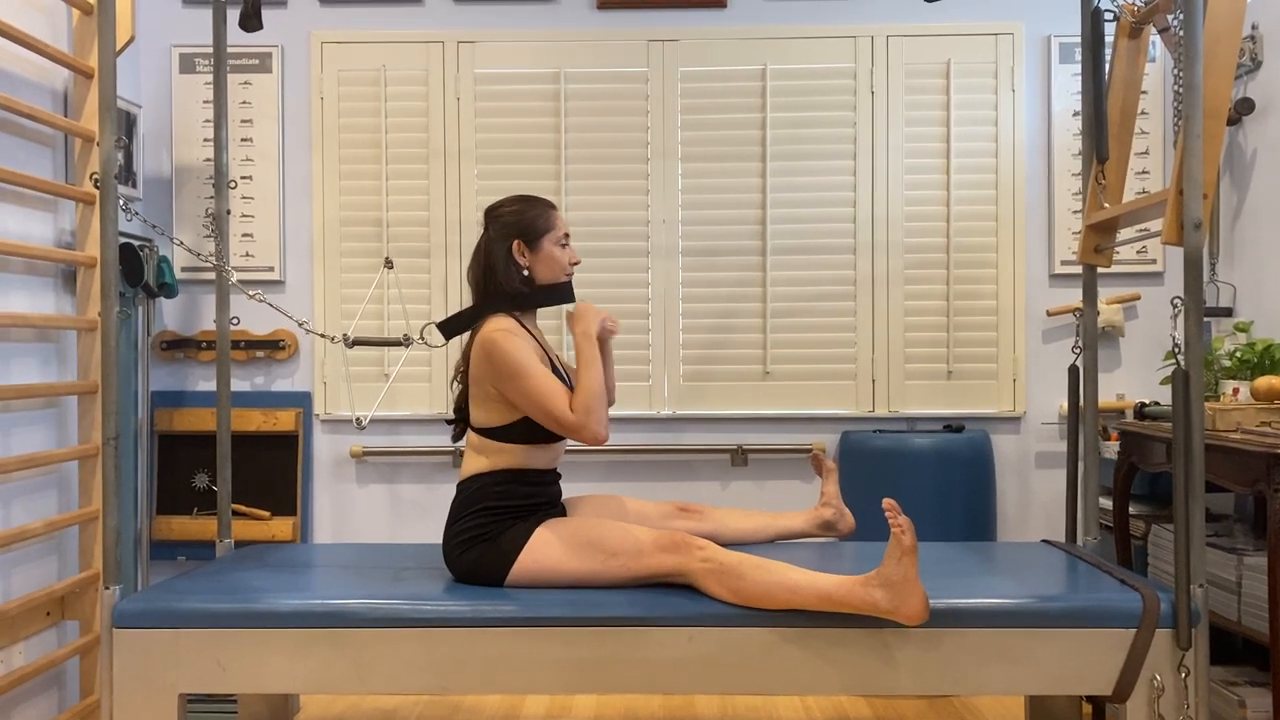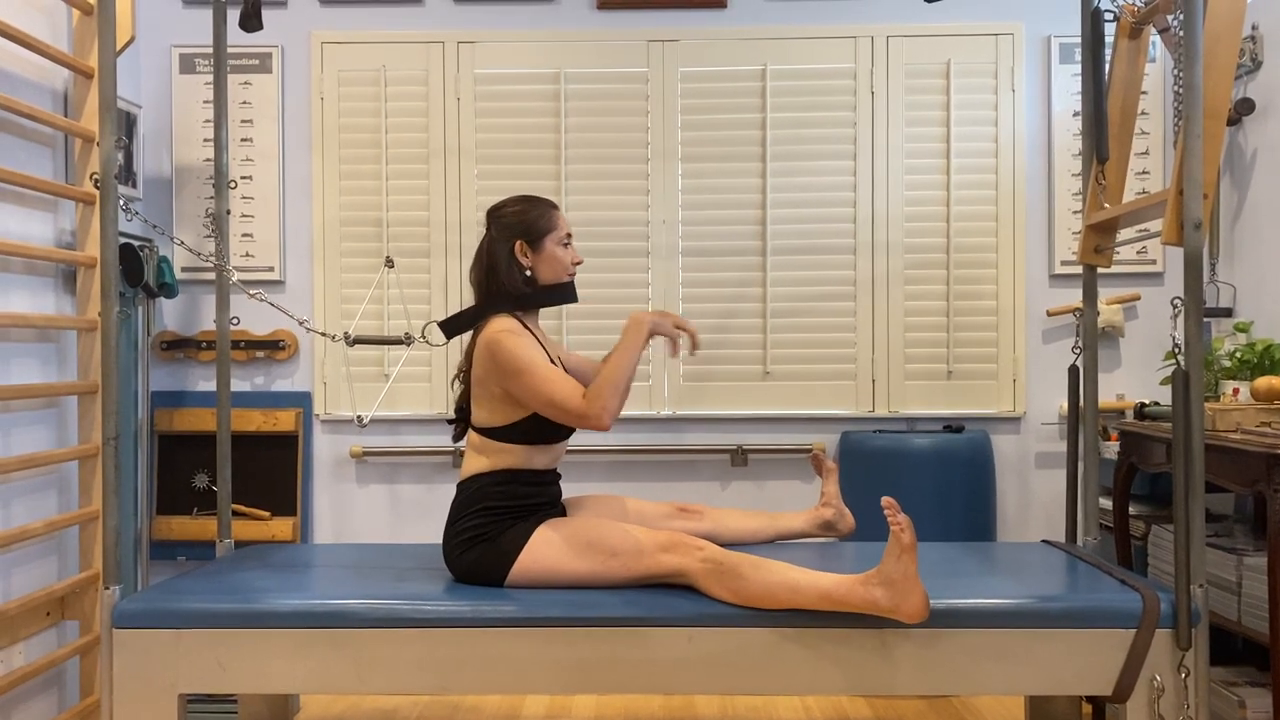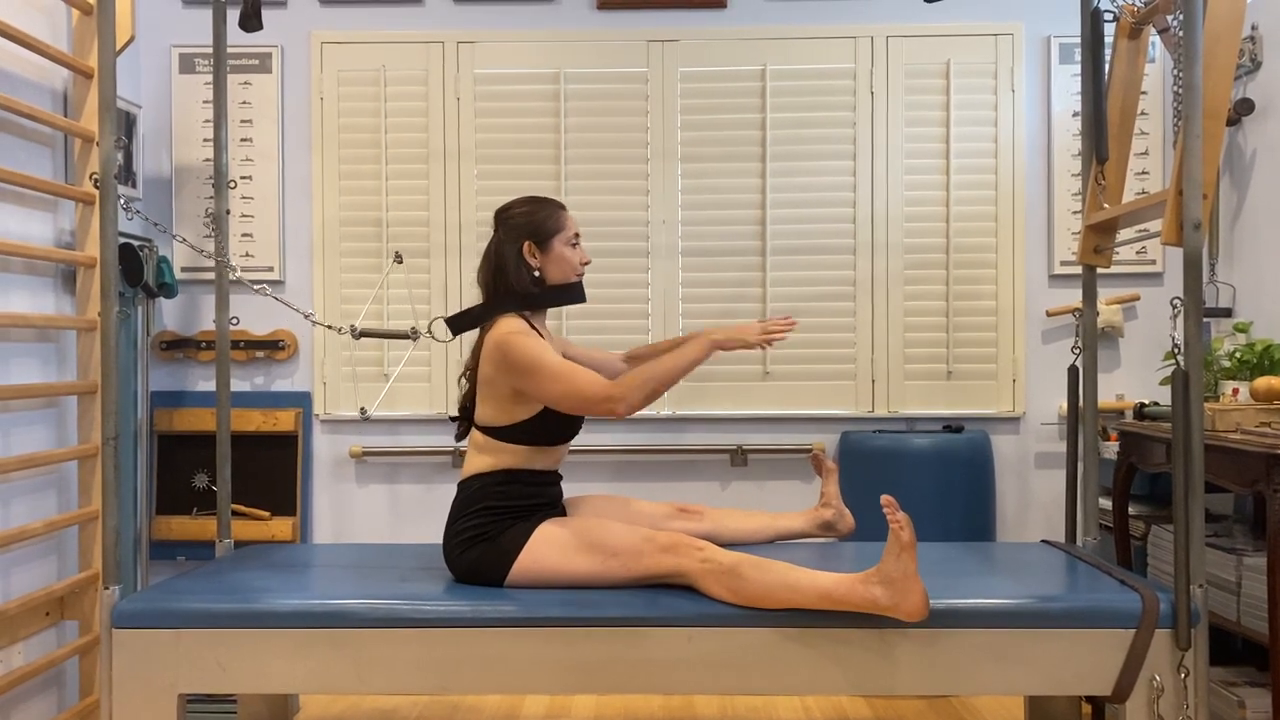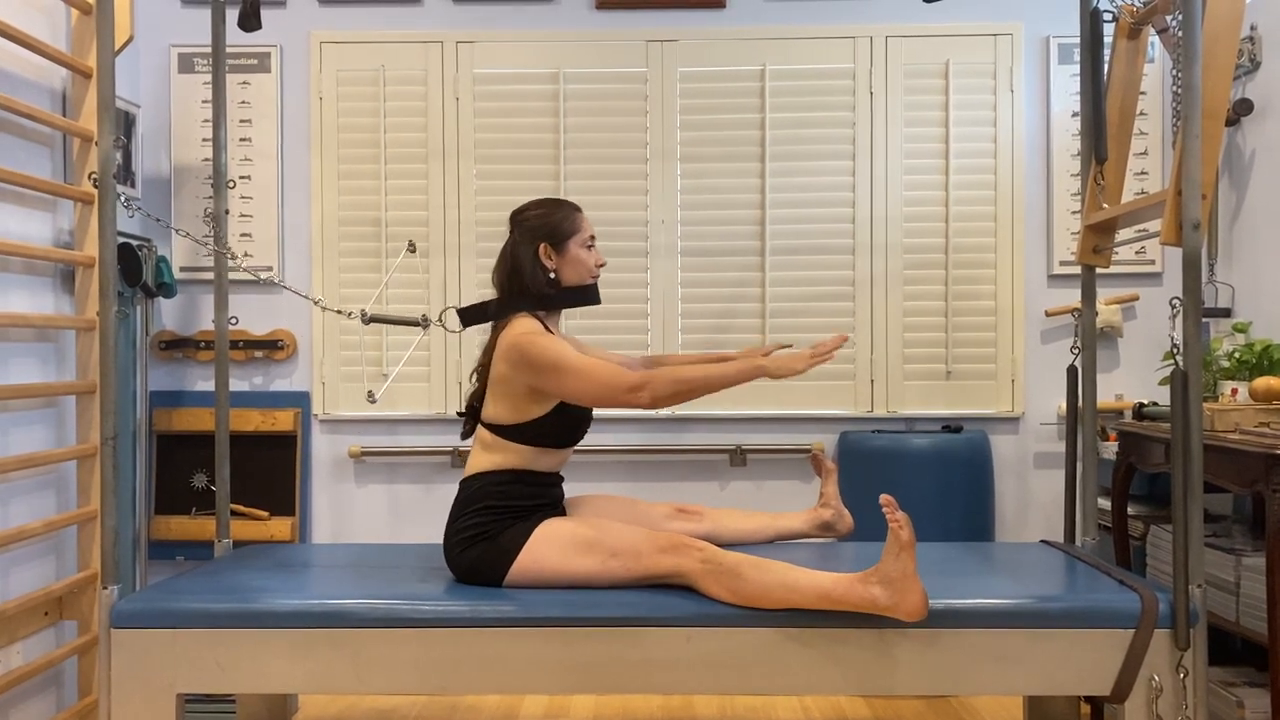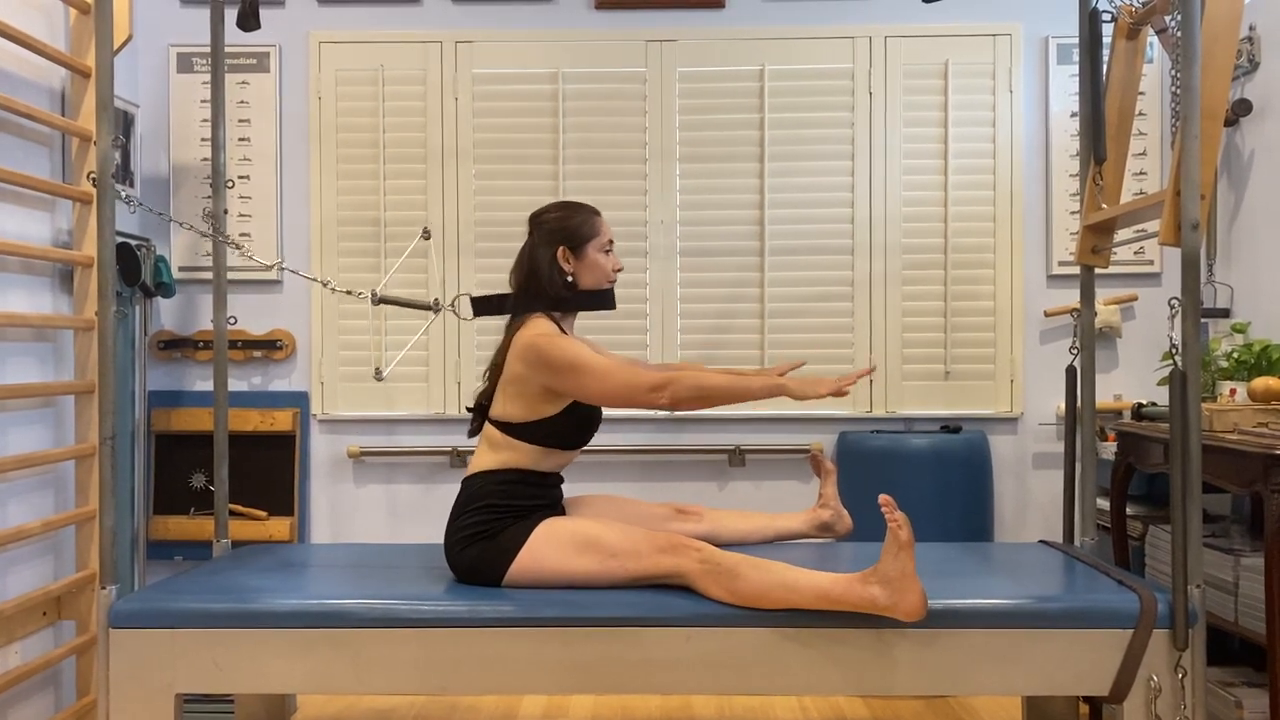
dt=0.2s
person 1, frame 1
left shoulder: (520, 330)
right shoulder: (500, 338)
left elbow: (599, 402)
right elbow: (590, 426)
left wrist: (599, 340)
right wrist: (583, 337)
left hip: (534, 512)
right hip: (494, 535)
left knee: (682, 517)
right knee: (685, 555)
left ankle: (818, 518)
person 1, frame 2
left shoulder: (522, 329)
right shoulder: (503, 338)
left elbow: (598, 380)
right elbow: (597, 413)
left wrist: (638, 335)
right wrist: (638, 330)
left hip: (533, 512)
right hip: (493, 536)
left knee: (682, 517)
right knee: (681, 554)
left ankle: (819, 518)
right ankle: (873, 593)
person 1, frame 3
left shoulder: (529, 330)
right shoulder: (511, 339)
left elbow: (619, 366)
right elbow: (617, 398)
left wrist: (690, 341)
right wrist: (709, 342)
left hip: (533, 513)
right hip: (493, 535)
left knee: (683, 518)
right knee: (684, 554)
left ankle: (816, 517)
right ankle: (873, 591)
person 1, frame 4
left shoulder: (540, 331)
right shoulder: (526, 340)
left elbow: (638, 367)
right elbow: (643, 389)
left wrist: (740, 357)
right wrist: (760, 367)
left hip: (533, 512)
right hip: (493, 534)
left knee: (682, 518)
right knee: (683, 557)
left ankle: (816, 518)
right ankle: (873, 593)
person 1, frame 5
left shoulder: (553, 334)
right shoulder: (542, 342)
left elbow: (652, 375)
right elbow: (664, 391)
left wrist: (757, 375)
right wrist: (782, 385)
left hip: (532, 513)
right hip: (494, 534)
left knee: (682, 519)
right knee: (682, 556)
left ankle: (815, 519)
right ankle: (872, 592)
